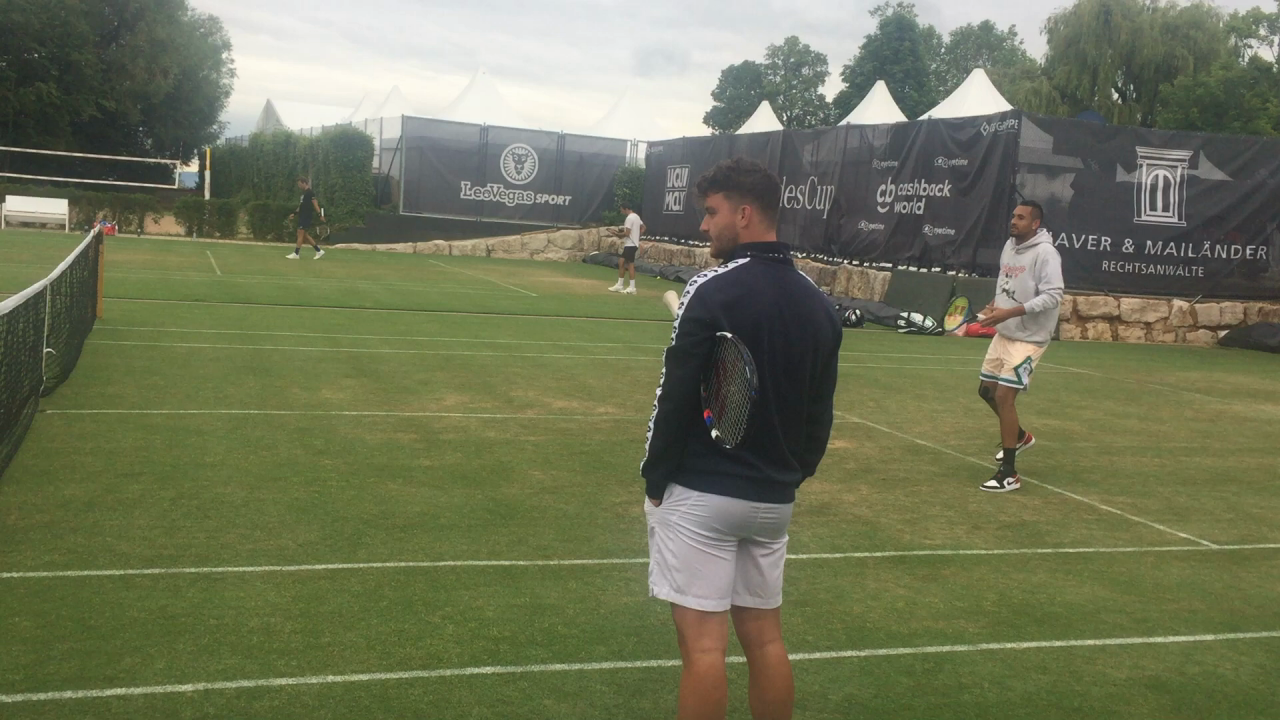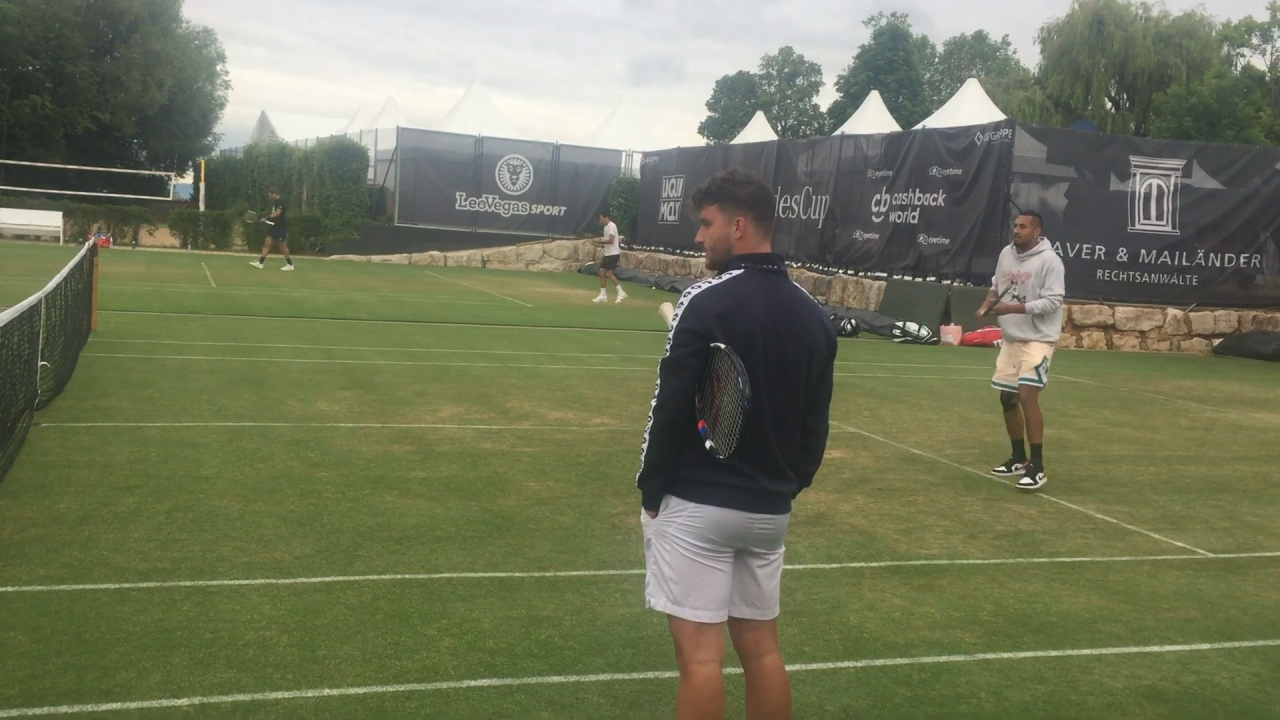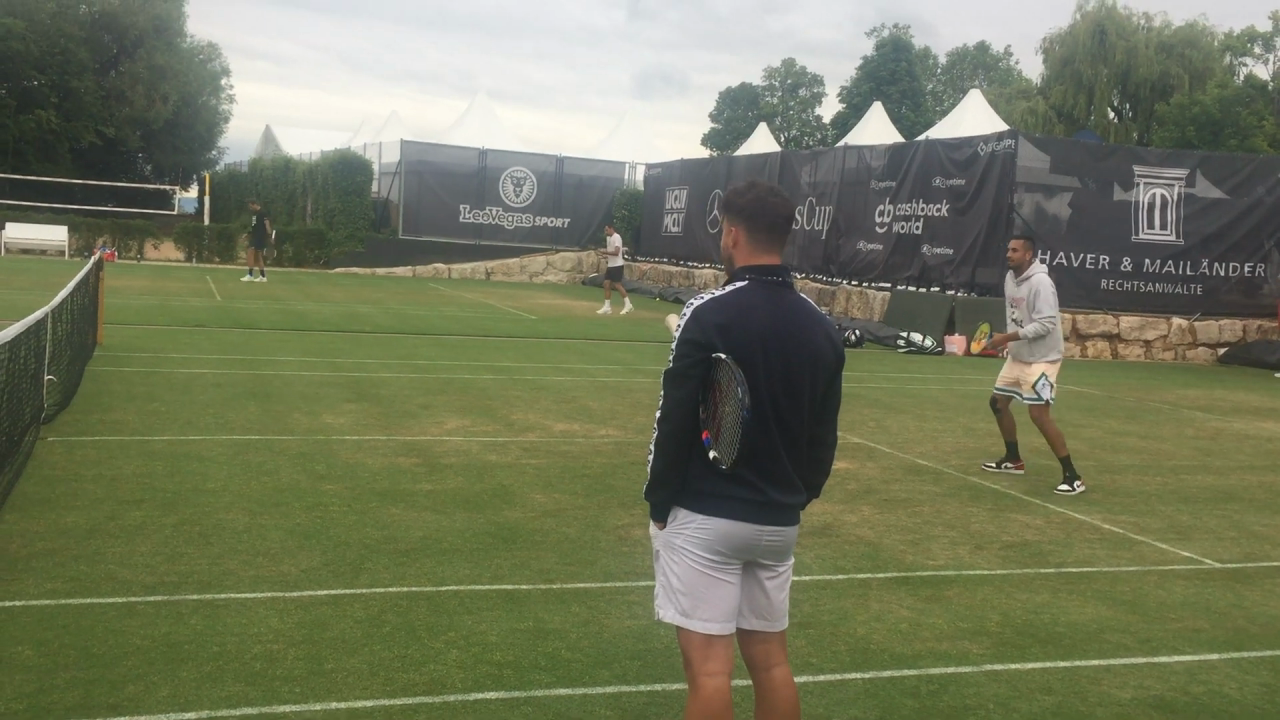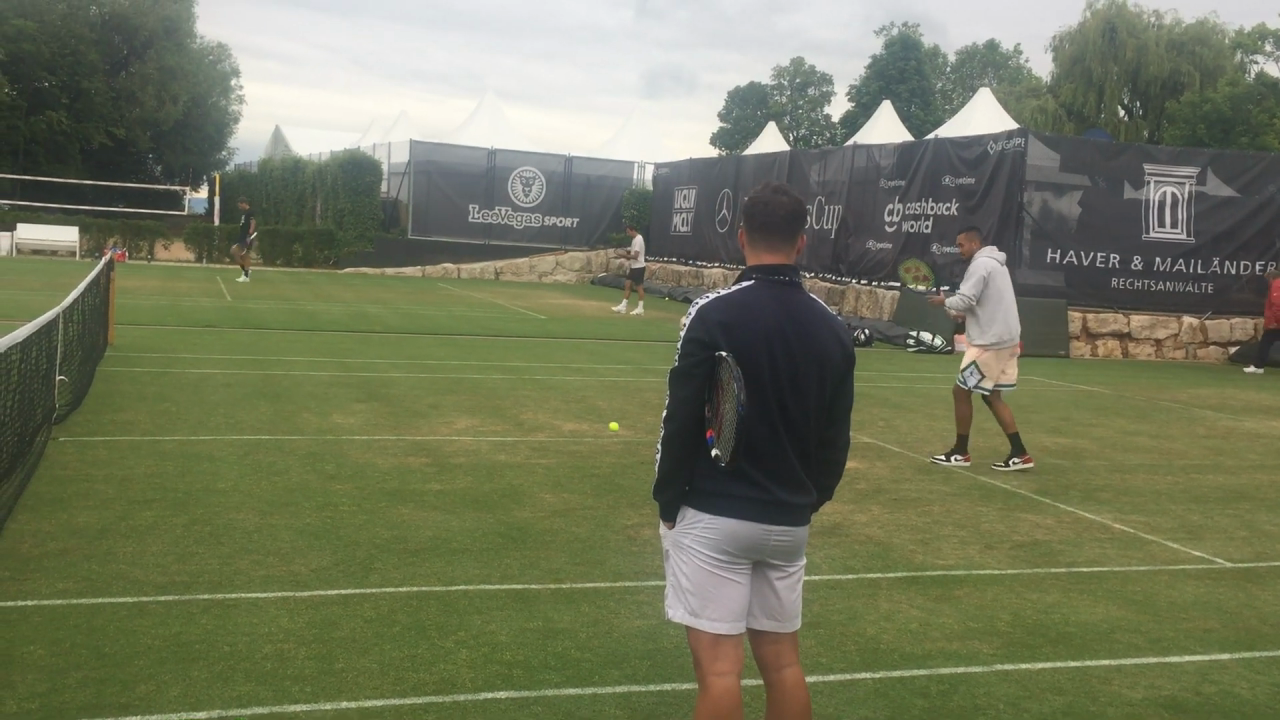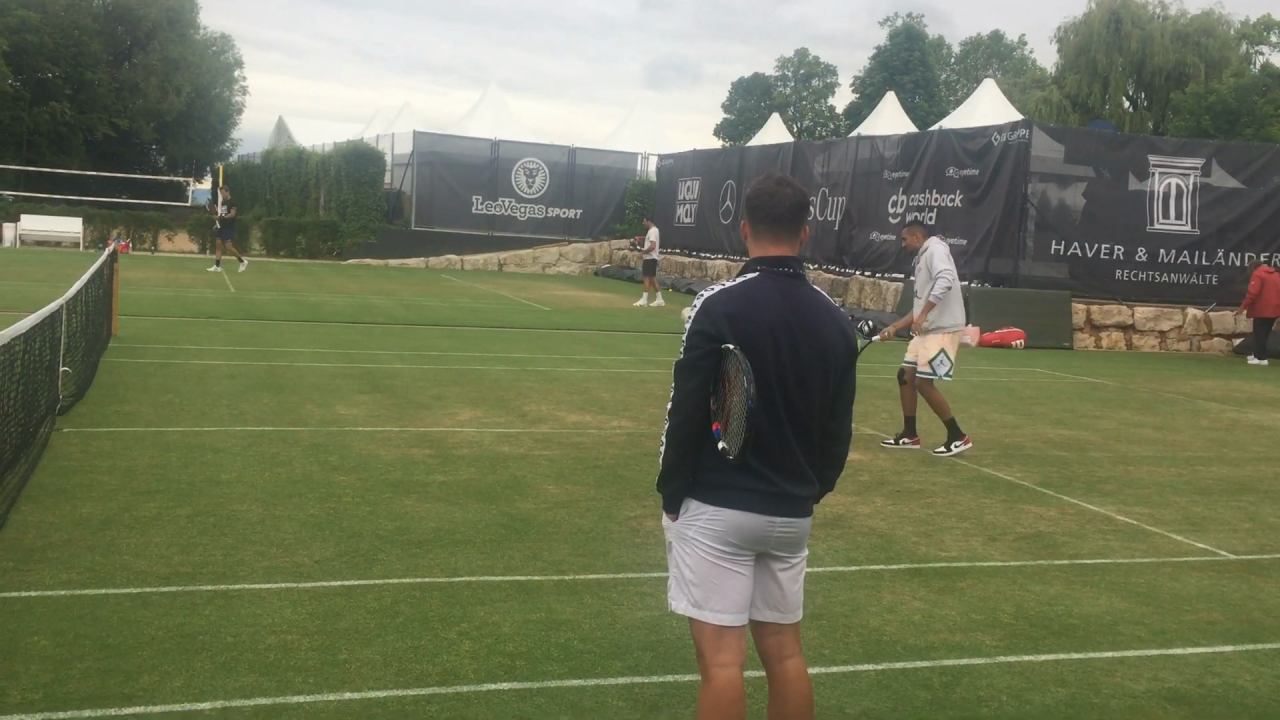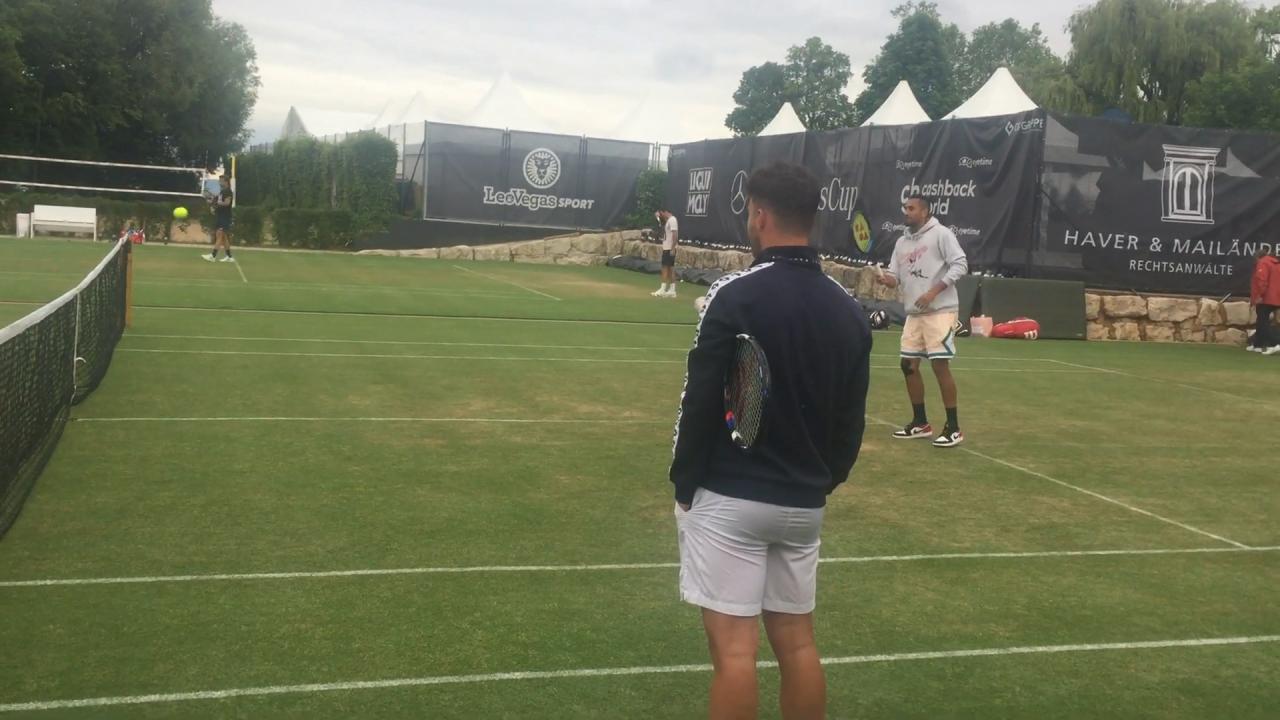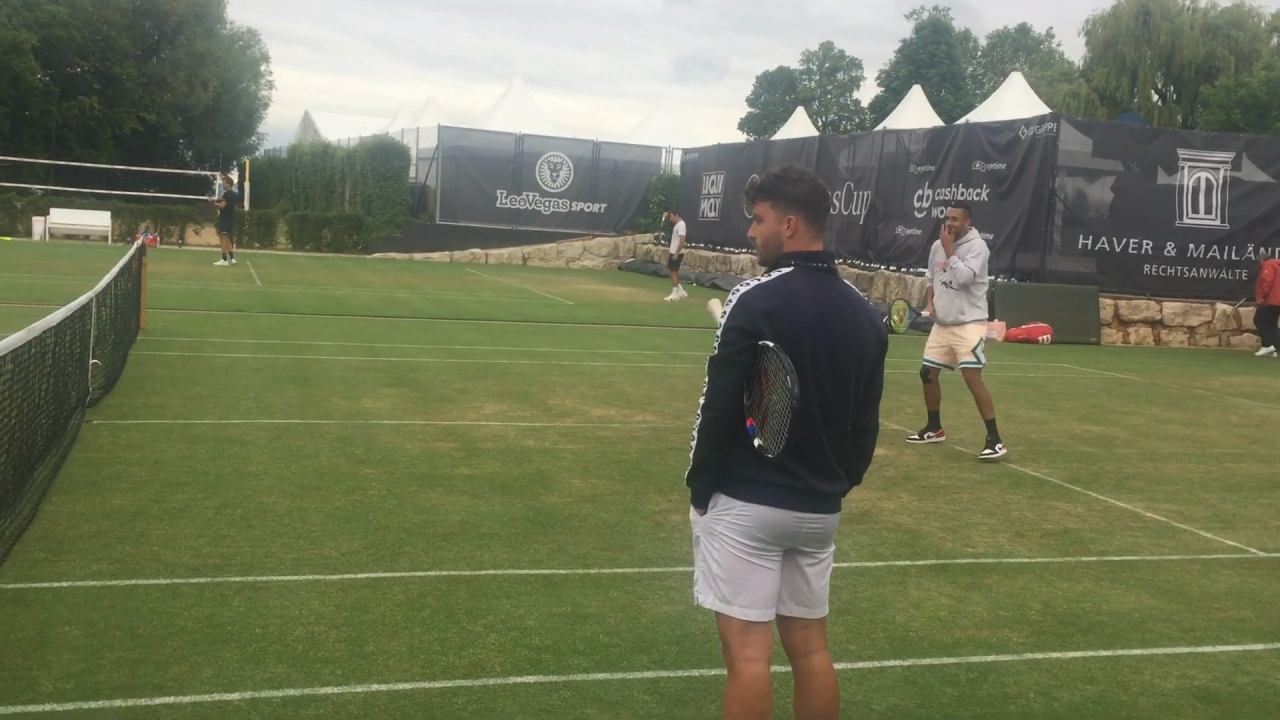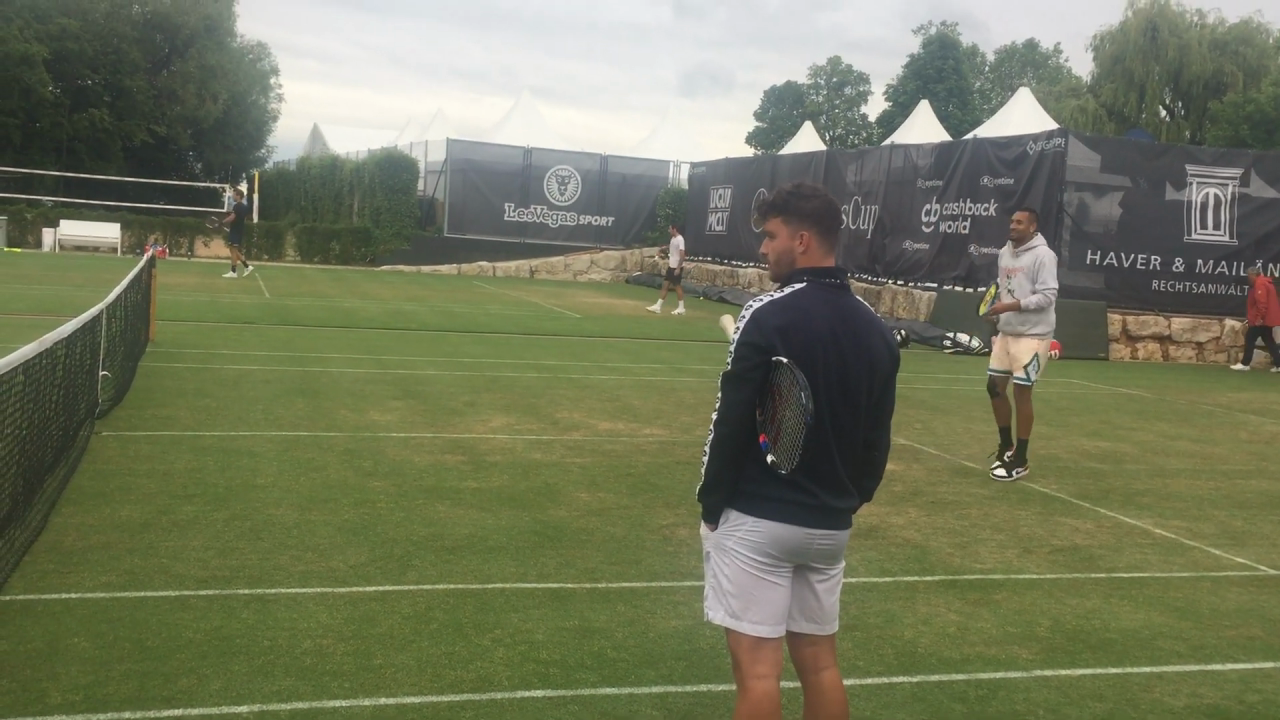
dt=0.5s
person 1, frame 1
left shoulder: (713, 292)
right shoulder: (817, 304)
left elbow: (676, 397)
right elbow: (820, 413)
left wrist: (655, 479)
left hip: (700, 493)
right hip: (773, 499)
left knee: (702, 642)
right knee: (765, 636)
person 1, frame 2
left shoulder: (707, 303)
right shoulder: (812, 314)
left elbow: (671, 409)
right elbow: (816, 425)
left wrist: (651, 490)
left hip: (696, 505)
right hip: (769, 510)
left knee: (699, 654)
right knee: (761, 647)
person 1, frame 3
left shoulder: (710, 314)
right shoulder: (821, 328)
left elbow: (675, 420)
right elbow: (824, 436)
left wrist: (659, 502)
left hip: (704, 517)
right hip: (778, 522)
left knee: (708, 665)
right knee: (770, 659)
person 1, frame 4
left shoulder: (715, 314)
right shoulder: (832, 328)
left elbow: (682, 419)
right elbow: (836, 438)
left wrist: (667, 500)
left hip: (714, 516)
right hip: (789, 522)
left knee: (718, 665)
right knee: (782, 659)
person 1, frame 5
left shoulder: (720, 305)
right shoulder: (834, 319)
left elbow: (686, 412)
right elbow: (838, 430)
left wrist: (671, 494)
left hip: (717, 509)
right hip: (792, 514)
left knee: (721, 658)
right knee: (785, 651)
person 1, frame 6
left shoulder: (735, 296)
right shoulder: (849, 309)
left elbow: (700, 402)
right elbow: (851, 420)
left wrist: (684, 484)
left hip: (729, 499)
right hip: (803, 503)
left knee: (733, 647)
right knee: (797, 641)
person 1, frame 7
left shoulder: (756, 300)
right shoulder: (864, 313)
left elbow: (719, 407)
right elbow: (866, 423)
left wrist: (700, 488)
left hip: (746, 504)
right hip: (819, 509)
left knee: (747, 651)
right knee: (810, 645)
person 1, frame 8
left shoulder: (768, 316)
right shoulder: (876, 329)
left elbow: (731, 423)
right elbow: (877, 440)
left wrist: (711, 503)
left hip: (756, 519)
right hip: (829, 525)
left knee: (757, 668)
right knee: (820, 662)
person 2, frame 1
left shoulder: (1045, 253)
right shoulder: (1009, 246)
left elbow: (1053, 296)
left wrist: (1011, 312)
right wrist: (994, 307)
left hip: (1029, 339)
right hip: (1003, 335)
left knee: (1003, 396)
right knee: (987, 390)
left ankle: (1008, 473)
right ankle: (1019, 436)
person 2, frame 2
left shoulder: (1049, 260)
right shoulder: (1006, 254)
left elbow: (1053, 302)
right elbow: (997, 287)
left wrist: (1014, 308)
right wrist: (987, 306)
left hip: (1038, 340)
right hip: (1011, 339)
left knee: (1027, 396)
right knee: (1007, 399)
left ankle: (1036, 466)
right ankle: (1019, 458)
person 2, frame 3
left shoulder: (1040, 283)
right shoulder: (1010, 278)
left elbow: (1044, 325)
left wrist: (1007, 337)
right wrist: (1004, 339)
left hip: (1042, 359)
right hip: (1018, 357)
left knee: (1040, 415)
right knee: (998, 402)
left ankle: (1071, 475)
right ankle: (1013, 458)
person 2, frame 4
left shoulder: (980, 265)
right shoulder: (995, 264)
left elbow: (964, 300)
left wrist: (943, 301)
right wrist: (962, 313)
left hip: (989, 343)
right hip: (1006, 340)
left knee: (961, 392)
right knee: (992, 397)
left ankle: (960, 452)
right ankle: (1019, 453)
person 2, frame 5
left shoulder: (935, 250)
right shoulder: (919, 263)
left elbow: (946, 280)
left wrist: (922, 314)
right wrist: (894, 328)
left hip: (943, 329)
right hip: (926, 331)
left knee: (924, 383)
right knee: (905, 376)
left ankle: (958, 436)
right ankle: (910, 434)
person 2, frame 6
left shoulder: (941, 234)
right shoulder: (902, 242)
left elbow: (960, 265)
right elbow: (895, 276)
left wrist: (934, 291)
right wrist: (885, 278)
left hip: (940, 311)
right hip: (914, 314)
left knee: (940, 367)
right knee: (909, 365)
left ankle: (953, 428)
right ankle: (920, 423)
person 2, frame 7
left shoulder: (978, 247)
right shoulder: (937, 246)
left elbow: (966, 277)
left wrist: (949, 251)
right wrist: (930, 303)
left hip: (970, 322)
right hip: (942, 324)
left knee: (972, 377)
right knee: (928, 373)
left ankle: (995, 439)
right ankle: (934, 428)
person 2, frame 8
left shoulder: (1043, 255)
right shoulder: (1005, 253)
left elbow: (1047, 296)
left wrist: (1010, 306)
right wrist: (998, 308)
left hip: (1032, 335)
right hip: (1006, 332)
left knee: (1021, 393)
right knee: (995, 387)
left ankle: (1020, 460)
right ankle: (1008, 447)
